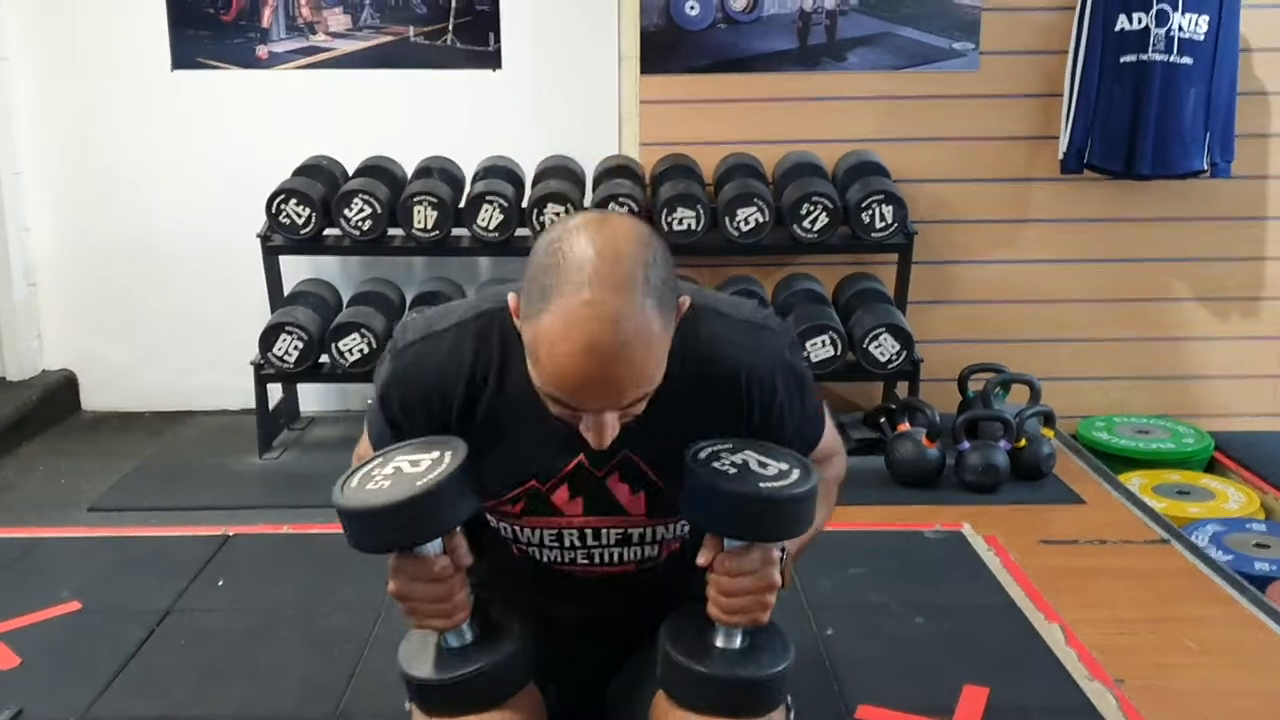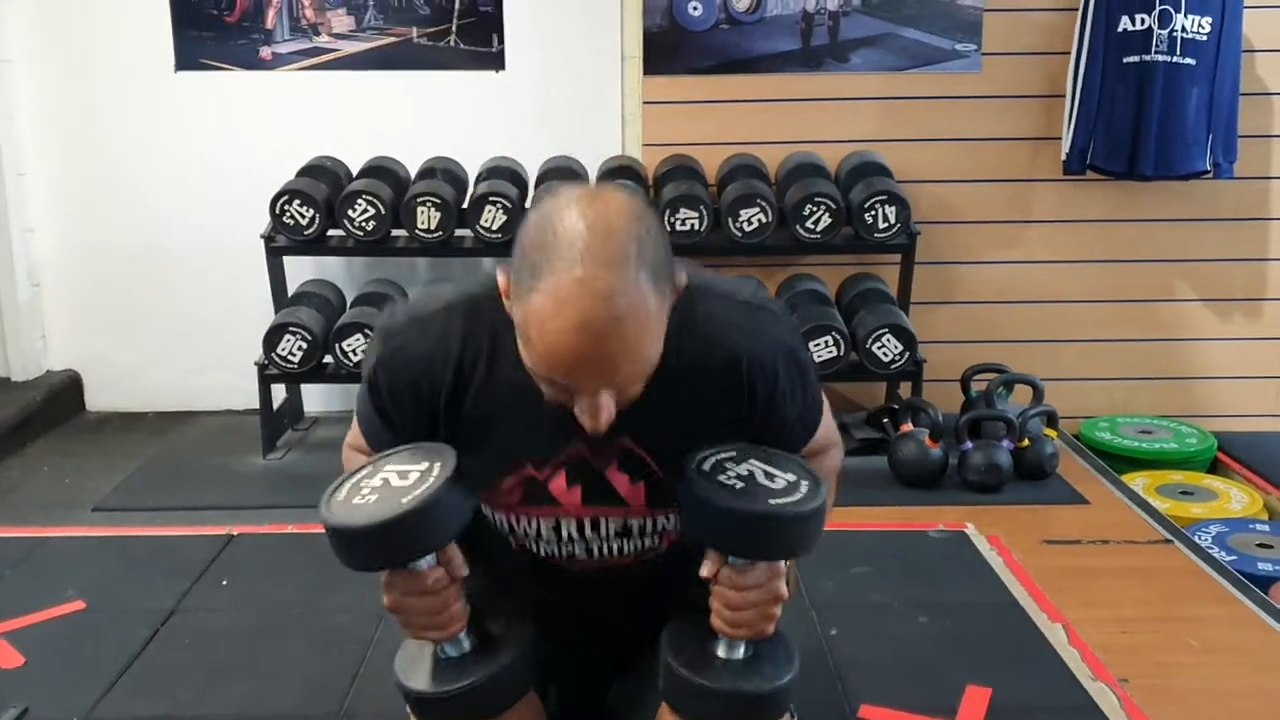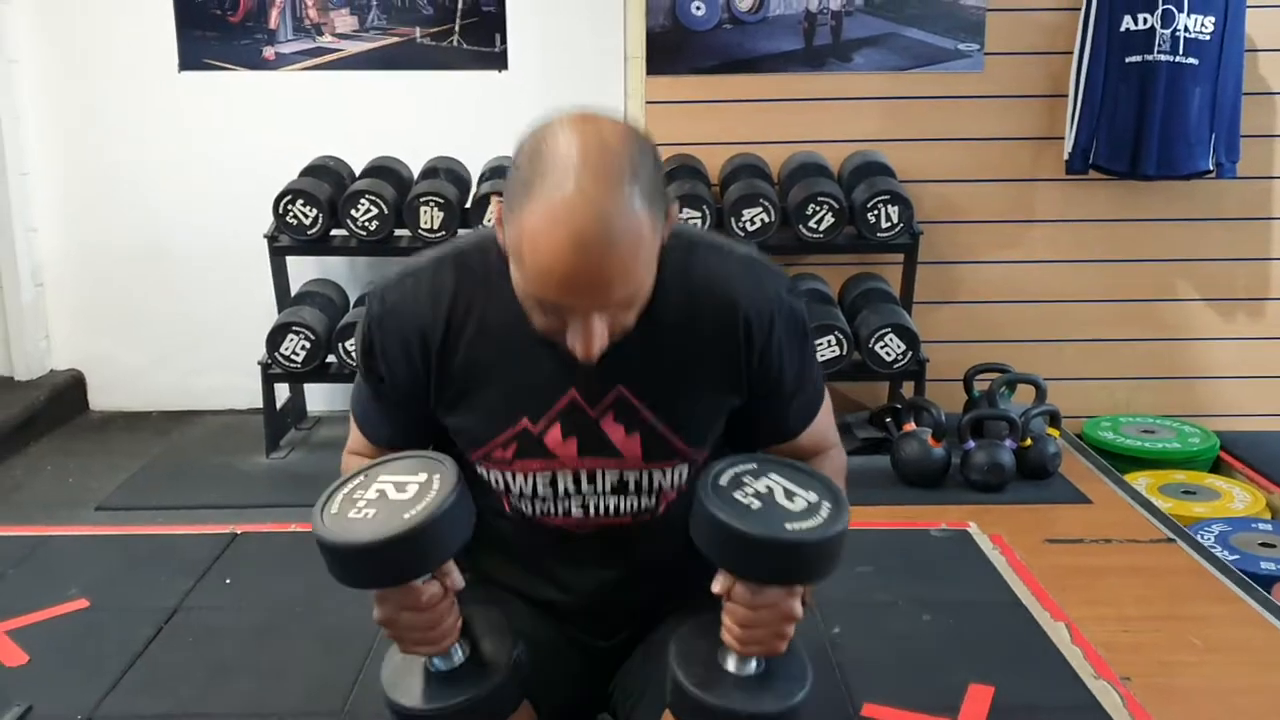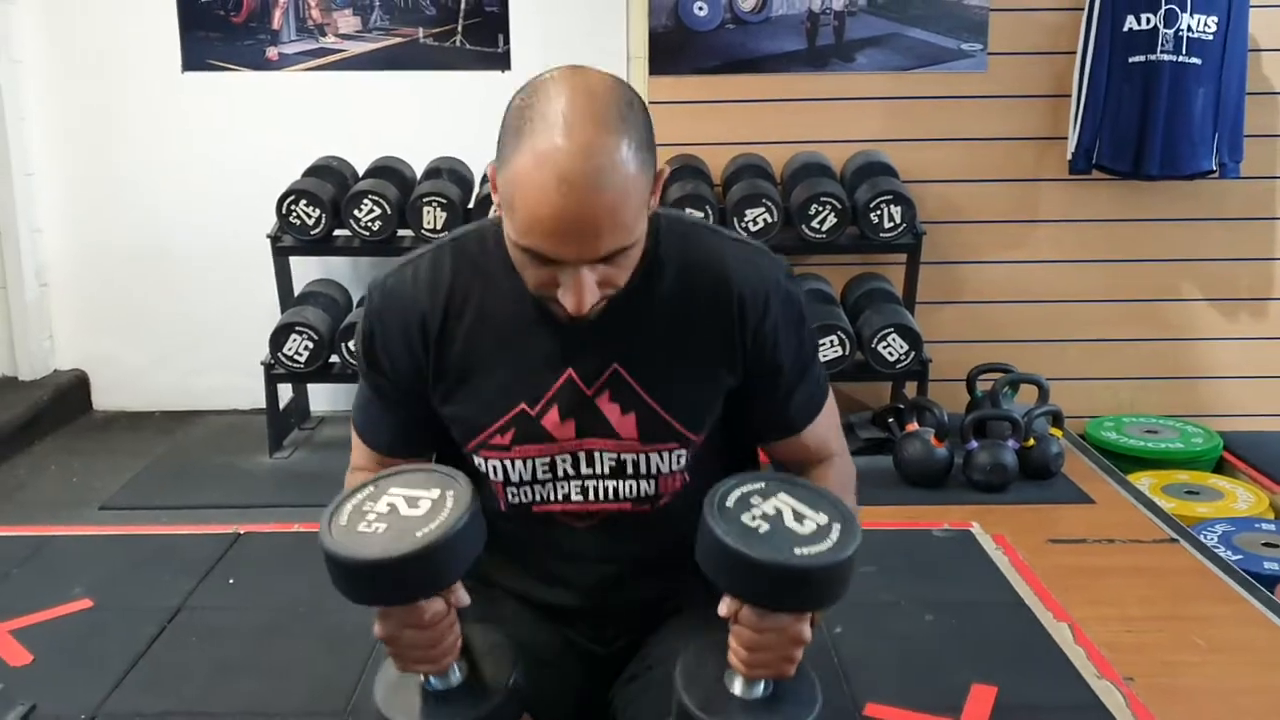
dt=0.1s
person 1, frame 1
left shoulder: (748, 358)
right shoulder: (435, 362)
left elbow: (820, 458)
left wrist: (770, 550)
right wrist: (416, 553)
right hip: (515, 621)
person 1, frame 2
left shoulder: (748, 345)
right shoulder: (423, 348)
left elbow: (816, 455)
right elbow: (371, 459)
left wrist: (768, 553)
left hip: (684, 615)
person 1, frame 3
left shoulder: (745, 302)
right shoulder: (416, 309)
left elbow: (816, 453)
right elbow: (372, 455)
left hip: (686, 606)
right hip: (509, 606)
person 1, frame 4
left shoulder: (743, 288)
right shoulder: (412, 303)
left elbow: (821, 464)
right elbow: (378, 474)
left hip: (686, 609)
right hip: (510, 611)
